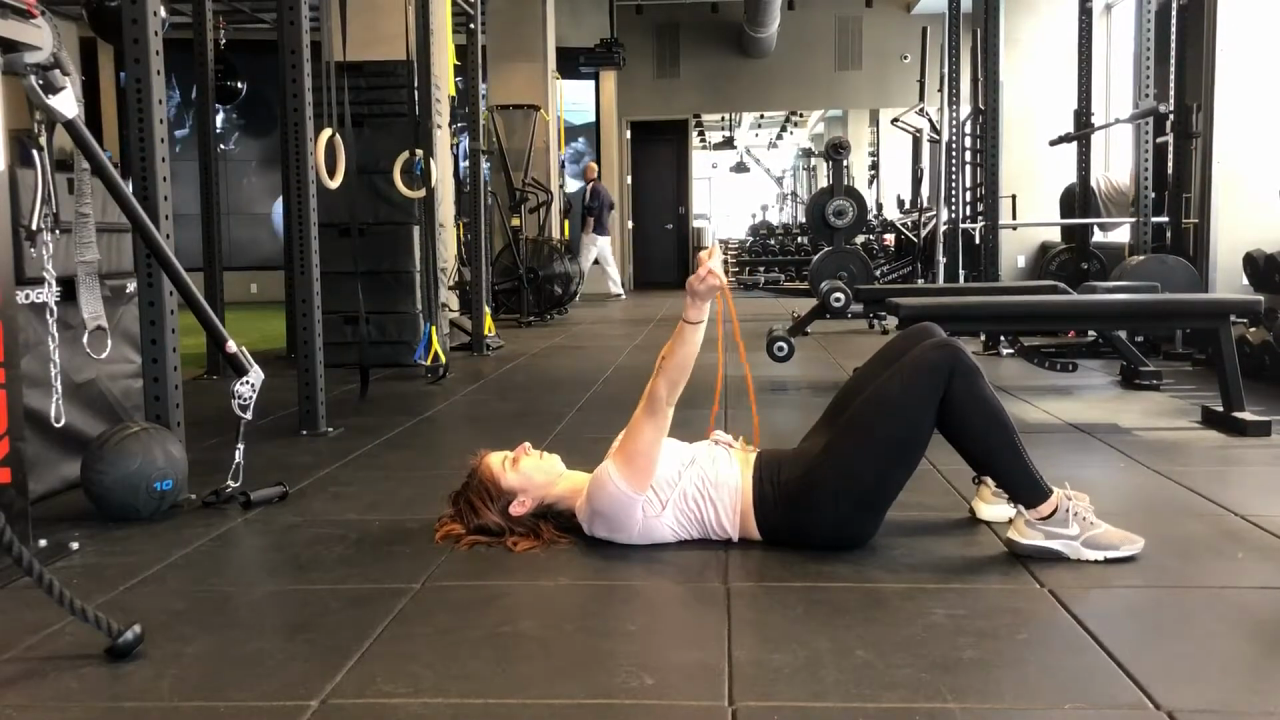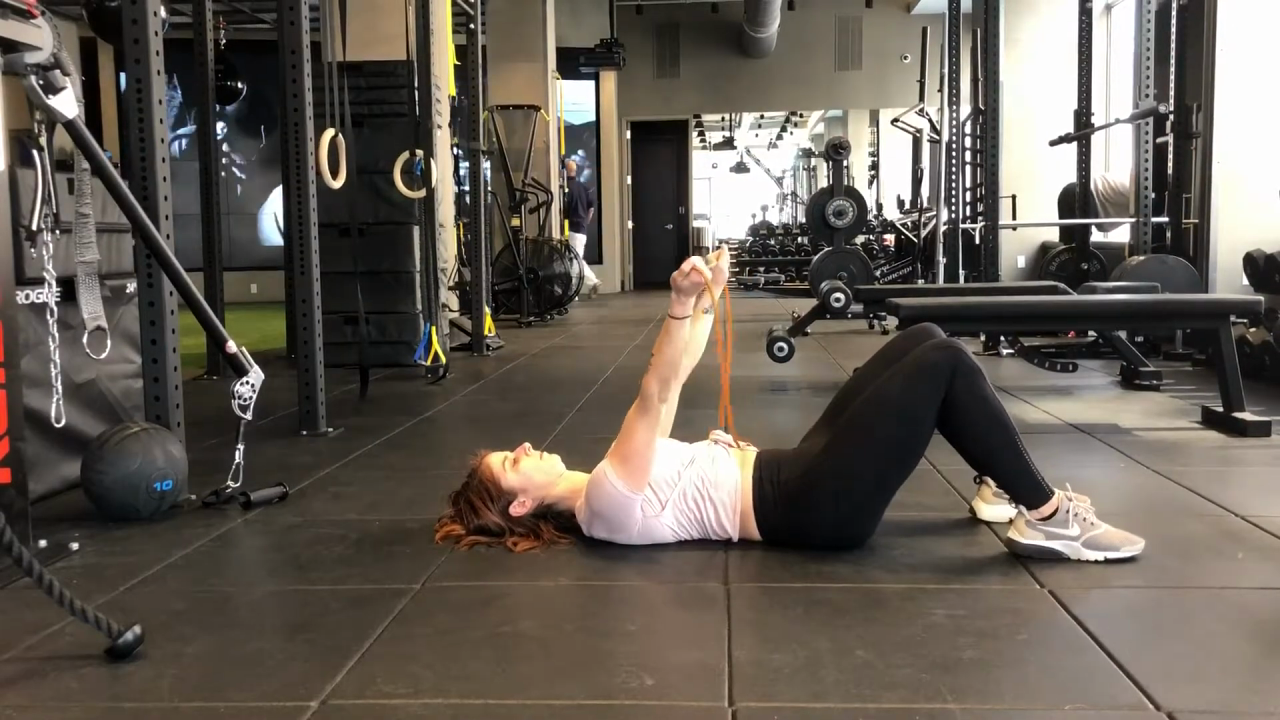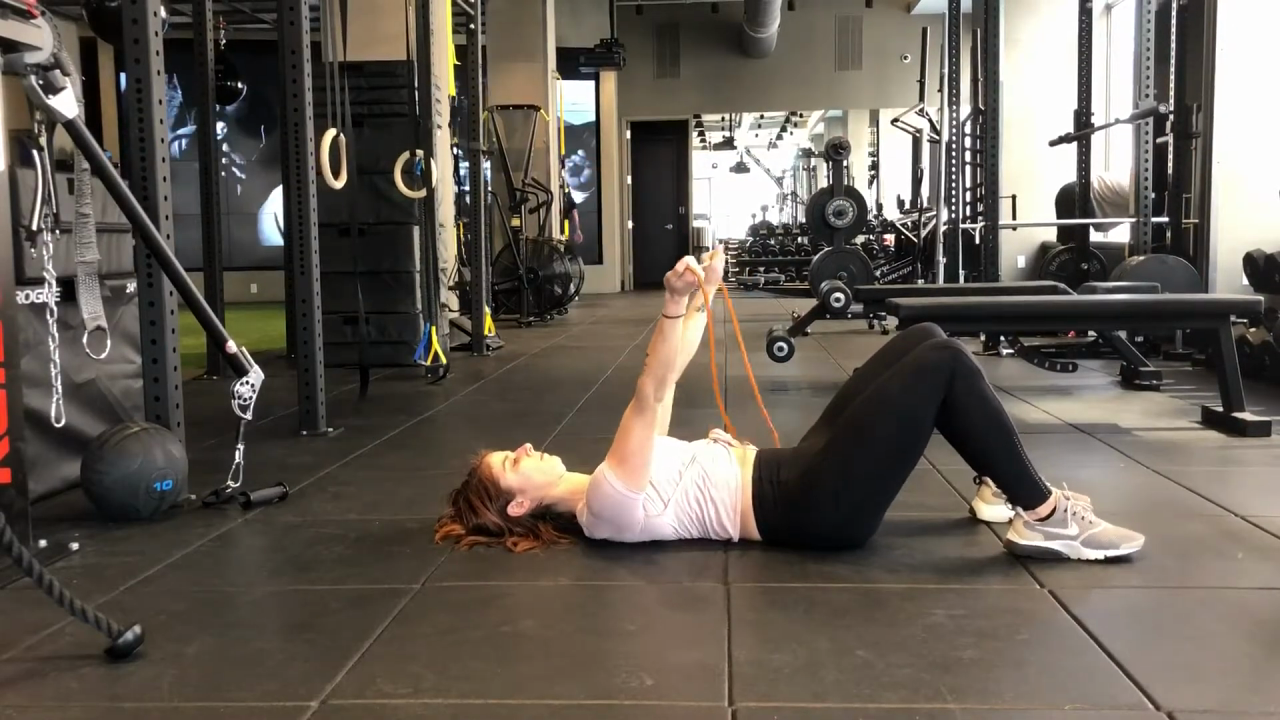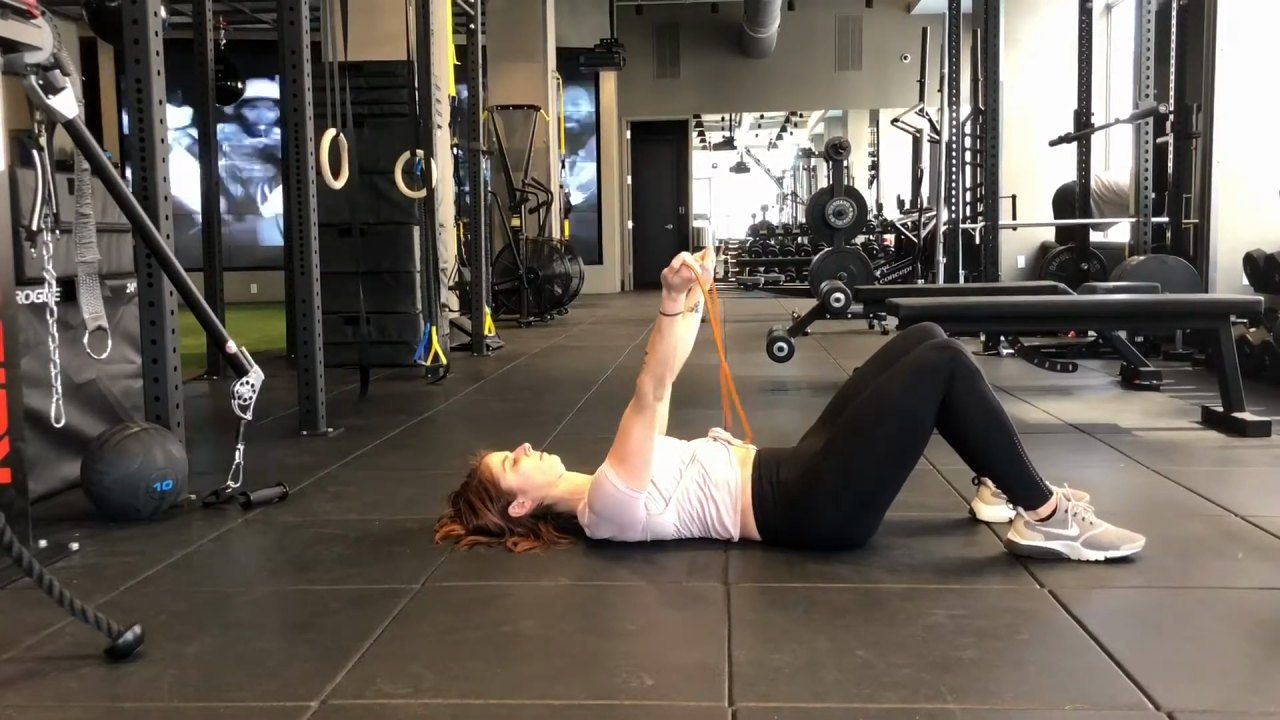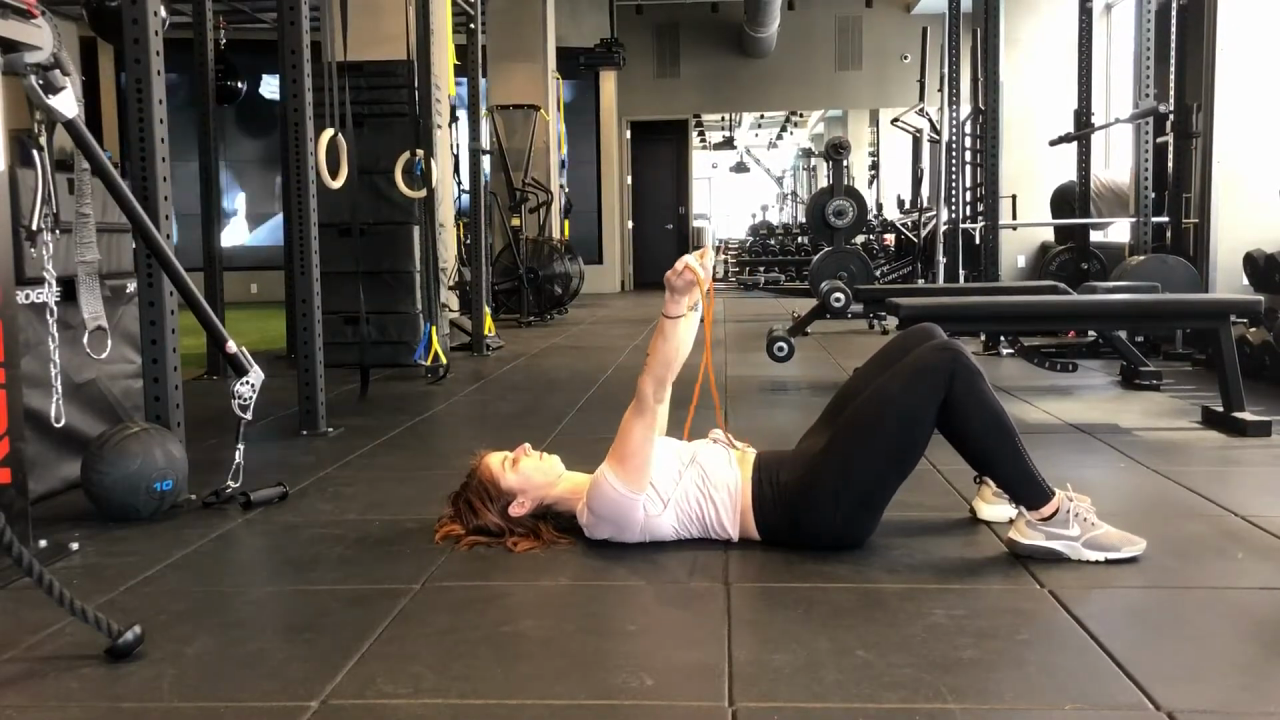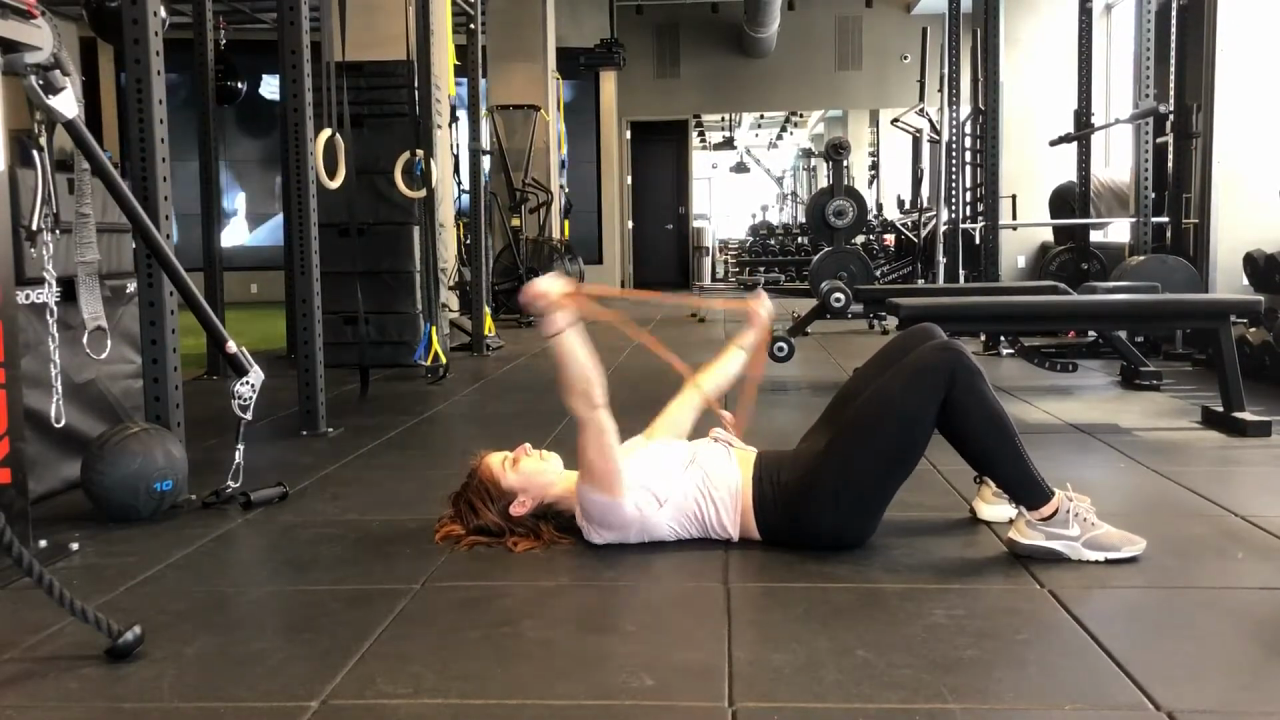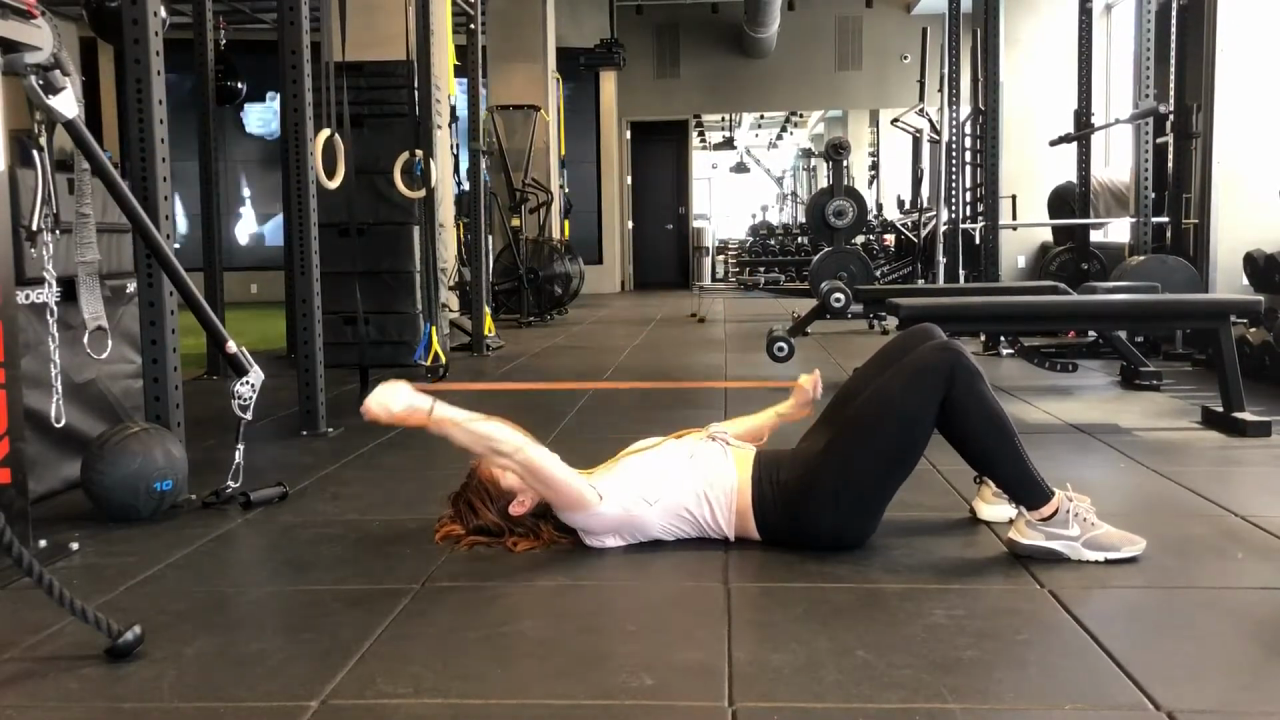
dt=0.3s
person 1, frame 1
left shoulder: (608, 476)
right shoulder: (606, 506)
left elbow: (660, 385)
right elbow: (661, 397)
left wrist: (702, 295)
right wrist: (695, 307)
left hip: (795, 473)
right hip: (815, 507)
left knee: (925, 339)
right knee: (941, 361)
left ankle: (1005, 488)
right ankle: (1046, 517)
person 1, frame 2
left shoulder: (607, 478)
right shoulder: (604, 505)
left elbow: (674, 382)
right elbow: (650, 397)
left wrist: (711, 296)
right wrist: (680, 305)
left hip: (798, 475)
right hip: (814, 507)
left knee: (925, 341)
right knee: (943, 363)
left ankle: (1004, 487)
right ankle: (1046, 518)
person 1, frame 3
left shoulder: (607, 481)
right shoulder: (605, 506)
left elbow: (669, 377)
right elbow: (648, 396)
left wrist: (706, 294)
right wrist: (673, 303)
left hip: (795, 473)
right hip: (814, 508)
left knee: (925, 340)
right knee: (942, 363)
left ankle: (1006, 488)
right ankle: (1045, 519)
person 1, frame 4
left shoulder: (604, 482)
right shoulder: (607, 508)
left elbow: (660, 384)
right elbow: (648, 394)
left wrist: (696, 293)
right wrist: (671, 300)
left hip: (797, 475)
right hip: (815, 506)
left knee: (926, 340)
right knee: (942, 362)
left ankle: (1003, 488)
right ankle: (1045, 519)
person 1, frame 5
left shoulder: (603, 483)
right shoulder: (606, 508)
left elbow: (657, 390)
right elbow: (648, 398)
left wrist: (695, 299)
right wrist: (674, 302)
left hip: (793, 474)
right hip: (814, 508)
left knee: (926, 340)
right knee: (943, 364)
left ankle: (1004, 488)
right ankle: (1048, 519)
person 1, frame 6
left shoulder: (619, 472)
right shoulder: (599, 514)
left elbow: (690, 398)
right elbow: (592, 408)
left wrist: (749, 338)
right wrist: (558, 321)
left hip: (798, 475)
right hip: (815, 506)
left knee: (928, 343)
right knee: (942, 364)
left ankle: (1001, 488)
right ankle: (1046, 519)
person 1, frame 7
left shoulder: (608, 474)
right shoulder: (591, 515)
left elbow: (710, 436)
right elbow: (522, 446)
left wrist: (788, 406)
right wrist: (422, 406)
left hip: (787, 472)
right hip: (813, 508)
left knee: (925, 340)
right knee: (941, 365)
left ankle: (1003, 487)
right ankle: (1047, 518)
